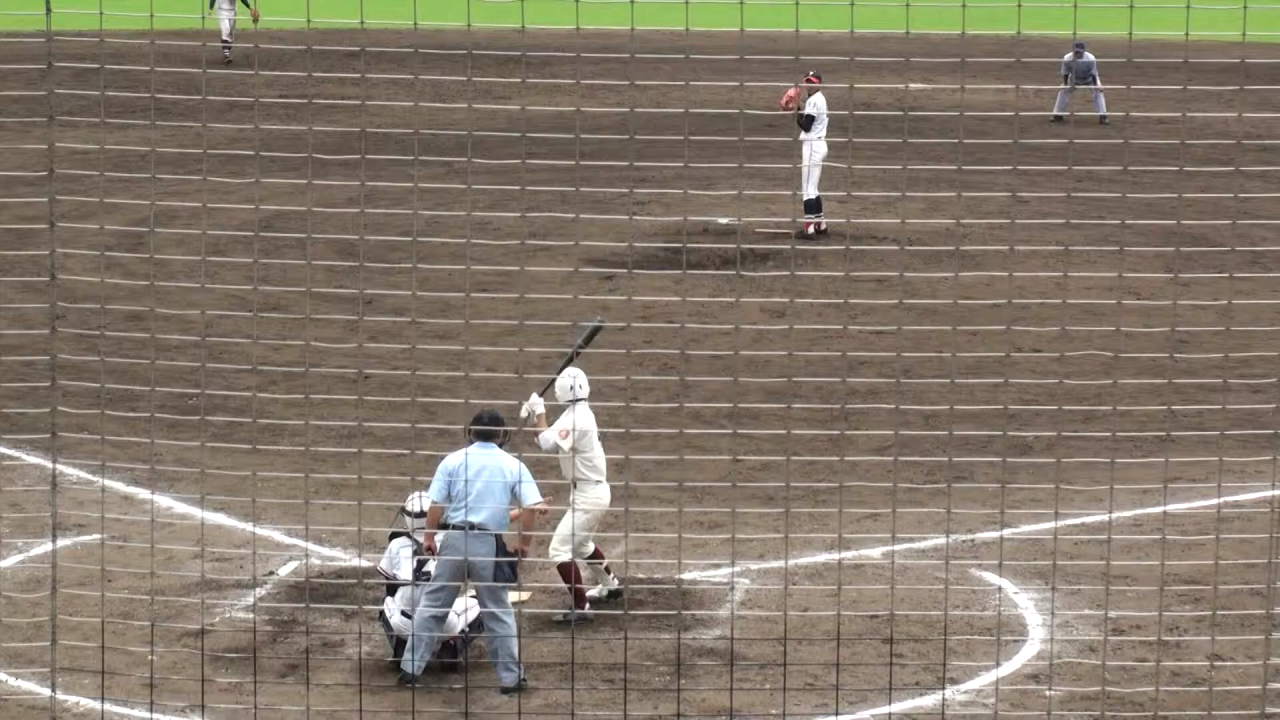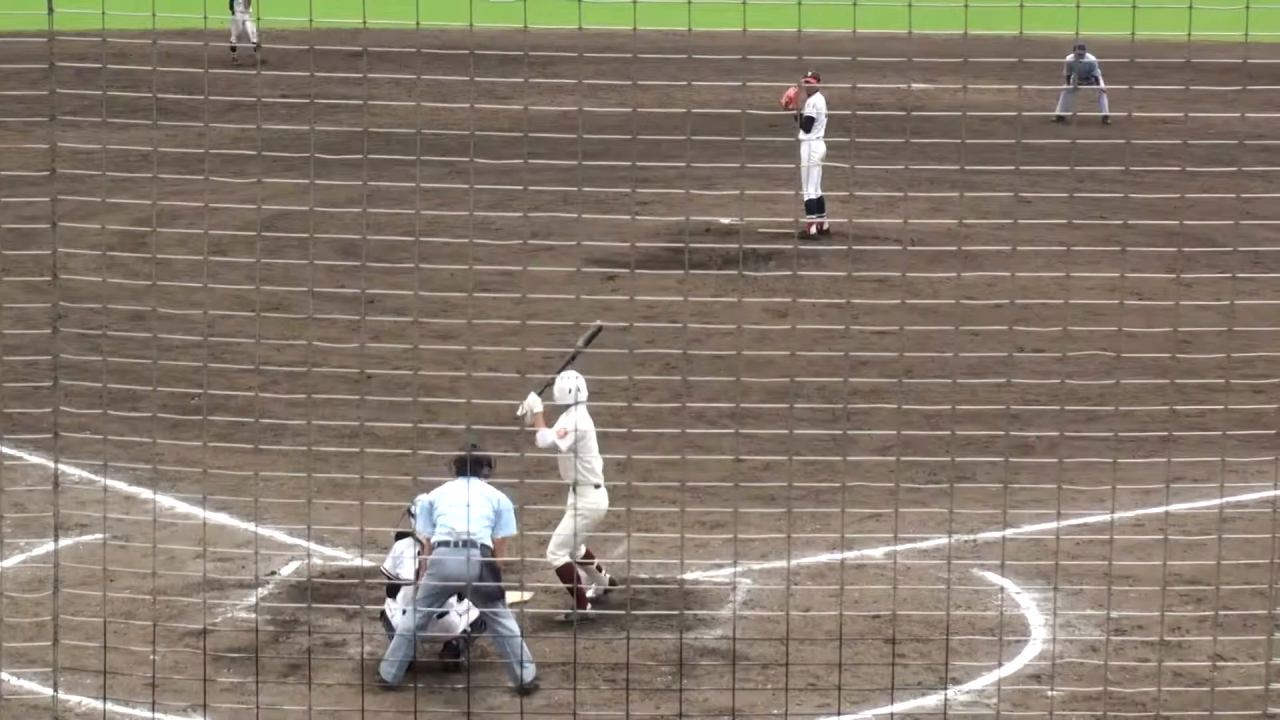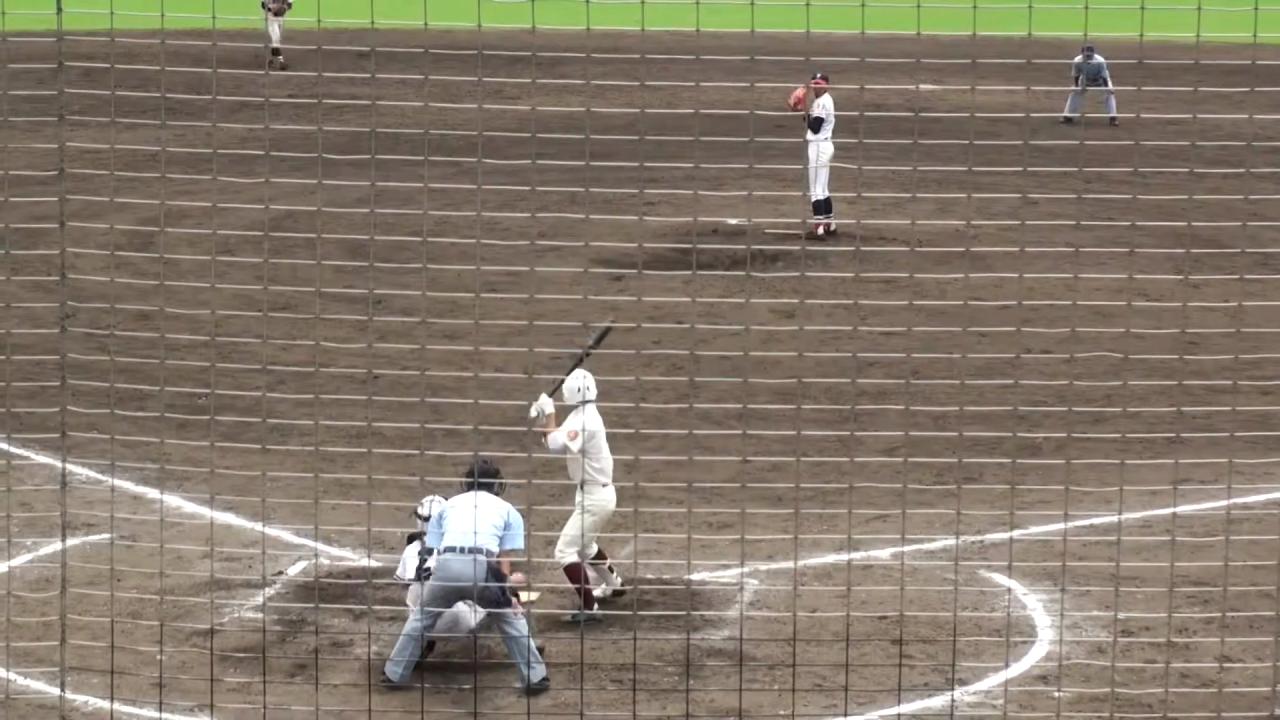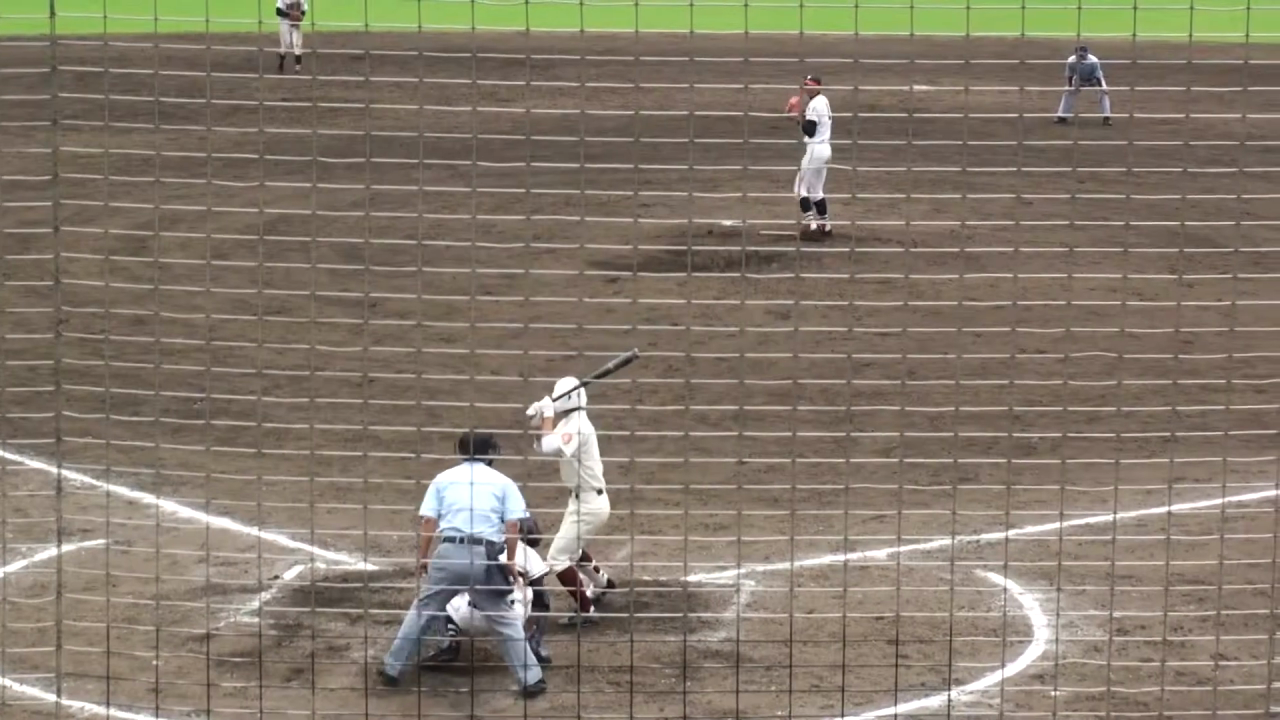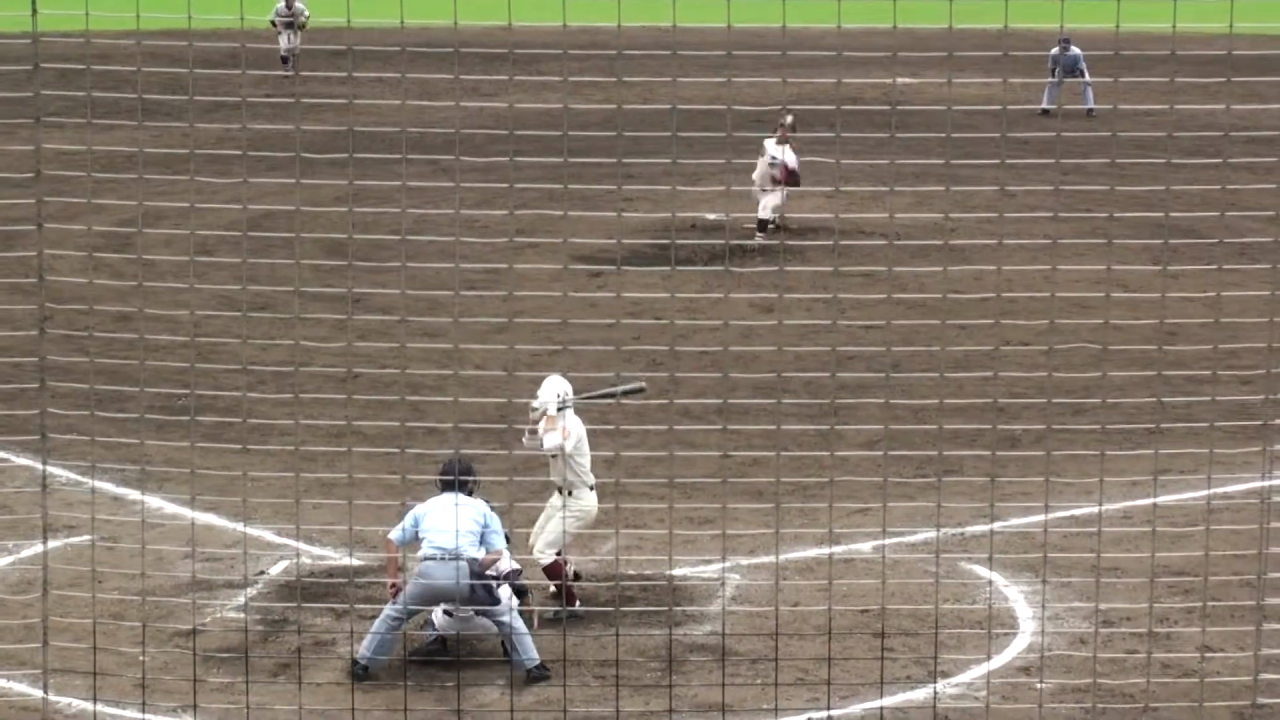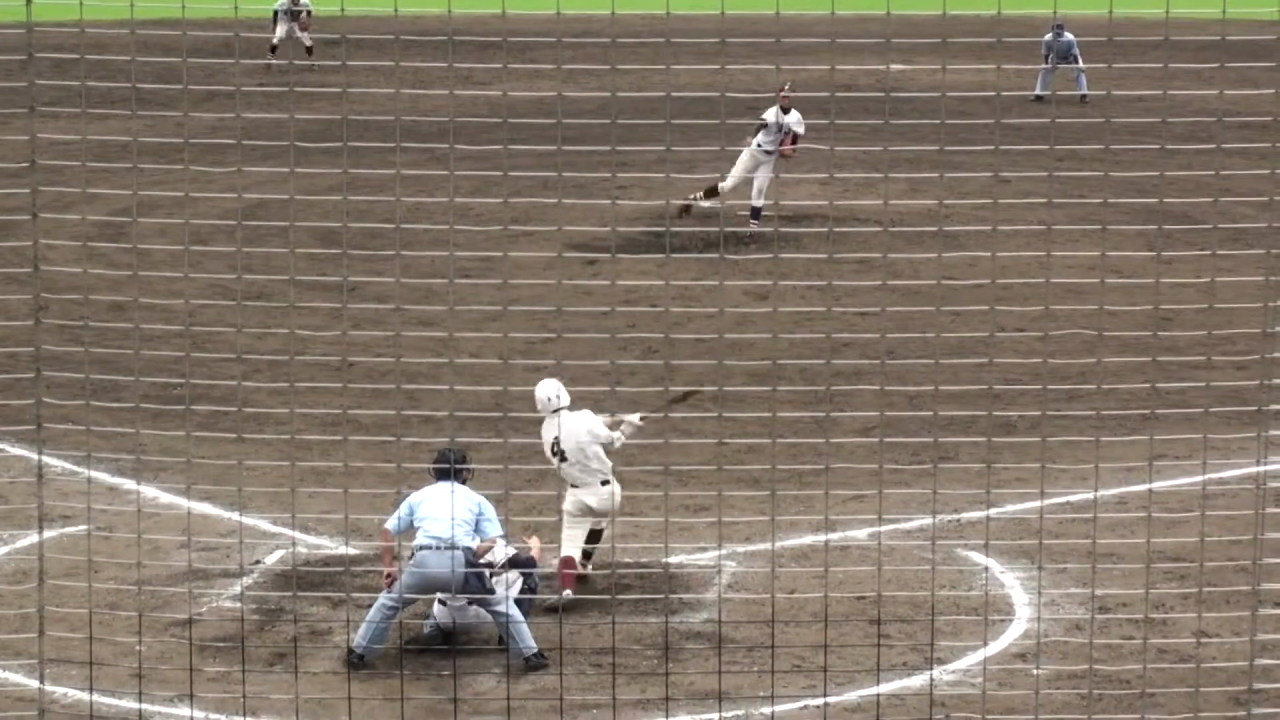
dt=0.7s
person 1, frame 1
left shoulder: (577, 418)
right shoulder: (578, 412)
left elbow: (547, 444)
right elbow: (549, 437)
left wrist: (539, 412)
right wrist: (534, 415)
left hip: (588, 495)
right hip: (591, 491)
left knee: (560, 549)
right knee: (581, 544)
left ankle: (581, 607)
right ankle: (610, 585)
person 1, frame 2
left shoulder: (575, 419)
right shoulder: (574, 416)
left elbow: (545, 442)
right elbow: (548, 440)
left wrist: (537, 411)
right wrist: (531, 418)
left hip: (587, 498)
right hip: (588, 495)
left knee: (557, 553)
right knee: (572, 546)
left ankle: (582, 608)
right ankle: (603, 582)
person 1, frame 3
left shoulder: (585, 419)
right shoulder: (583, 415)
left elbow: (556, 445)
right elbow: (556, 440)
left wrist: (549, 413)
right wrist: (543, 418)
left hip: (594, 496)
right hip: (596, 493)
left knee: (565, 551)
right knee: (584, 545)
left ankle: (589, 608)
right ankle: (613, 585)
person 1, frame 4
left shoulder: (577, 426)
right shoulder: (569, 422)
left elbow: (550, 448)
right elbow: (542, 446)
left wrist: (547, 416)
right wrist: (539, 421)
left hip: (589, 504)
right hip: (583, 500)
left knee: (557, 557)
right knee: (571, 548)
left ankle: (586, 611)
right ankle: (602, 583)
person 1, frame 5
left shoulder: (570, 423)
right shoulder: (554, 419)
left elbow: (551, 446)
right elbow: (531, 442)
left wrist: (550, 414)
right wrist: (535, 418)
left hip: (579, 502)
right hip: (562, 495)
left knee: (542, 552)
right knee: (537, 542)
left ankle: (571, 606)
right ankle: (567, 575)
person 1, frame 6
left shoulder: (547, 429)
right shoulder: (583, 417)
right elbow: (612, 442)
left wrist: (617, 418)
right wrist: (628, 424)
left hip: (577, 496)
right hip: (606, 491)
left knee: (569, 548)
right knee: (599, 521)
left ankle: (565, 591)
right ankle: (582, 567)
person 2, frame 1
left shoulder: (452, 460)
right shoulder: (513, 465)
left elbow: (436, 505)
right elbow: (531, 507)
left wrist: (429, 537)
right wrist: (524, 541)
left hip: (454, 540)
right hip: (488, 544)
left knee: (432, 604)
right knee: (498, 612)
left ankle: (411, 668)
right ankle: (510, 678)
person 2, frame 2
left shoulder: (435, 494)
right shoulder: (497, 496)
left elbow: (427, 542)
right elbow: (499, 546)
left wrist: (425, 576)
right wrist: (495, 579)
left hip: (442, 558)
right hip: (477, 560)
left knee: (417, 616)
right knee: (500, 618)
left ankle: (389, 675)
right ankle: (526, 677)
person 2, frame 3
left shoulder: (447, 505)
right shoulder: (508, 510)
left elbow: (434, 551)
right elbow: (504, 557)
right wrist: (506, 591)
left hip: (447, 565)
right hip: (483, 566)
left knee: (421, 618)
right knee: (512, 618)
left ankle: (394, 675)
right ankle: (535, 678)
person 2, frame 4
left shoulder: (443, 478)
right shoulder: (503, 482)
left elbow: (428, 521)
right elbow: (512, 526)
left wrist: (422, 558)
right wrist: (510, 563)
left hip: (448, 553)
right hip: (483, 557)
left knee: (422, 612)
right knee: (505, 619)
left ankle: (392, 669)
right ankle: (531, 680)
person 2, frame 5
left shoulder: (423, 507)
right shoulder: (482, 510)
left elbow: (392, 540)
right elbow: (497, 553)
left wrist: (393, 578)
left hip: (428, 573)
right hip: (464, 572)
left knee: (394, 612)
right knee: (504, 614)
left ankle: (363, 664)
right ankle: (533, 666)
person 2, frame 6
left shoulder: (418, 496)
right shoulder: (477, 499)
left elbow: (387, 530)
right elbow: (491, 542)
left wrist: (389, 567)
left hip: (424, 562)
right hip: (460, 561)
left knee: (389, 601)
right knee: (500, 603)
left ankle: (358, 653)
right ankle: (531, 655)
